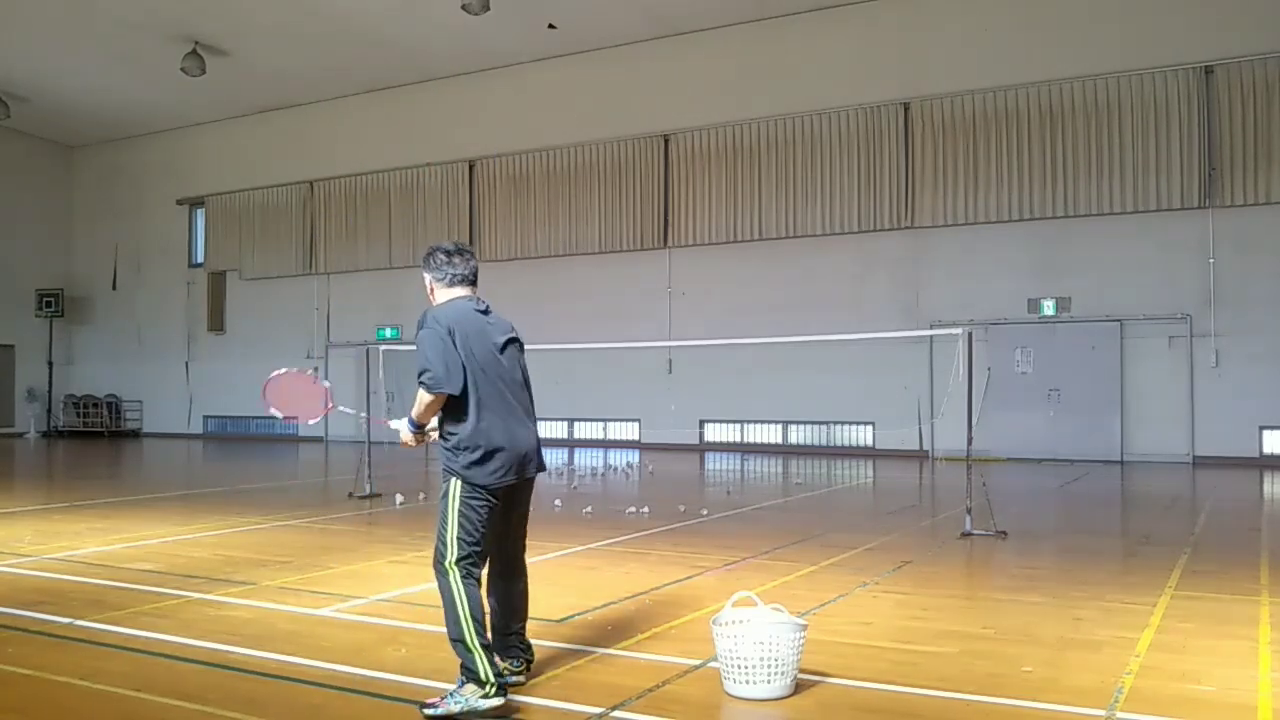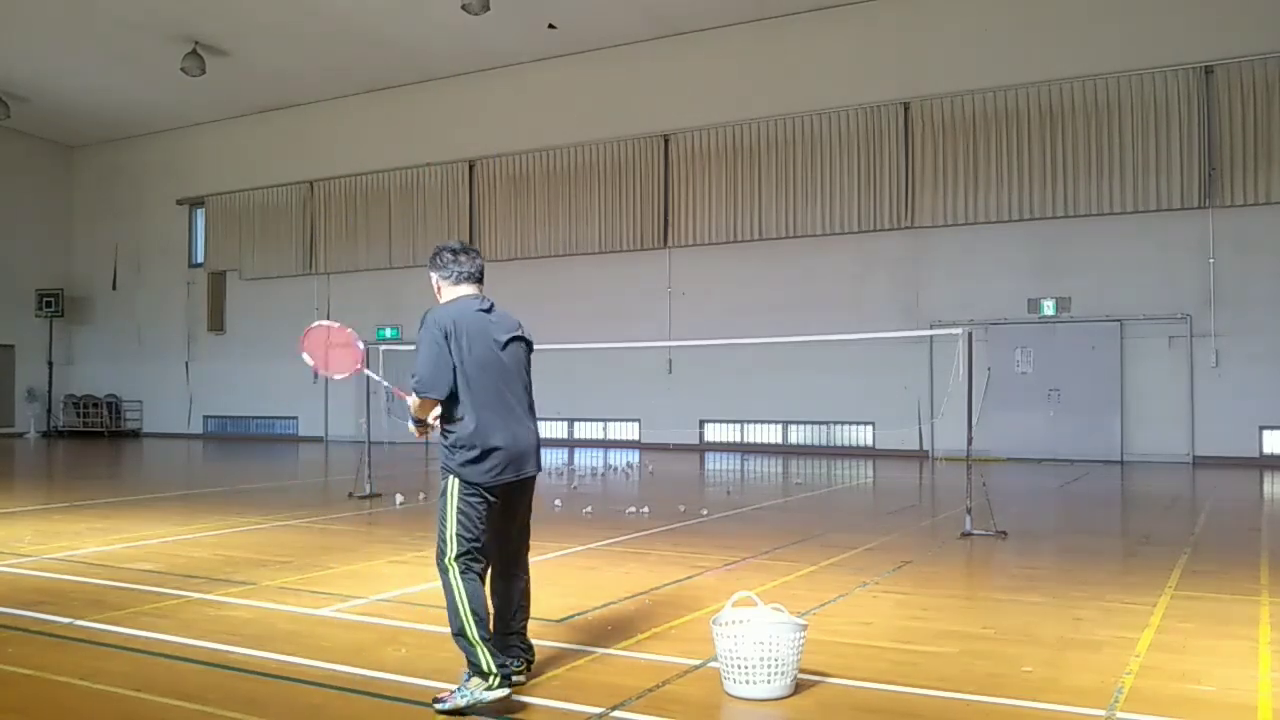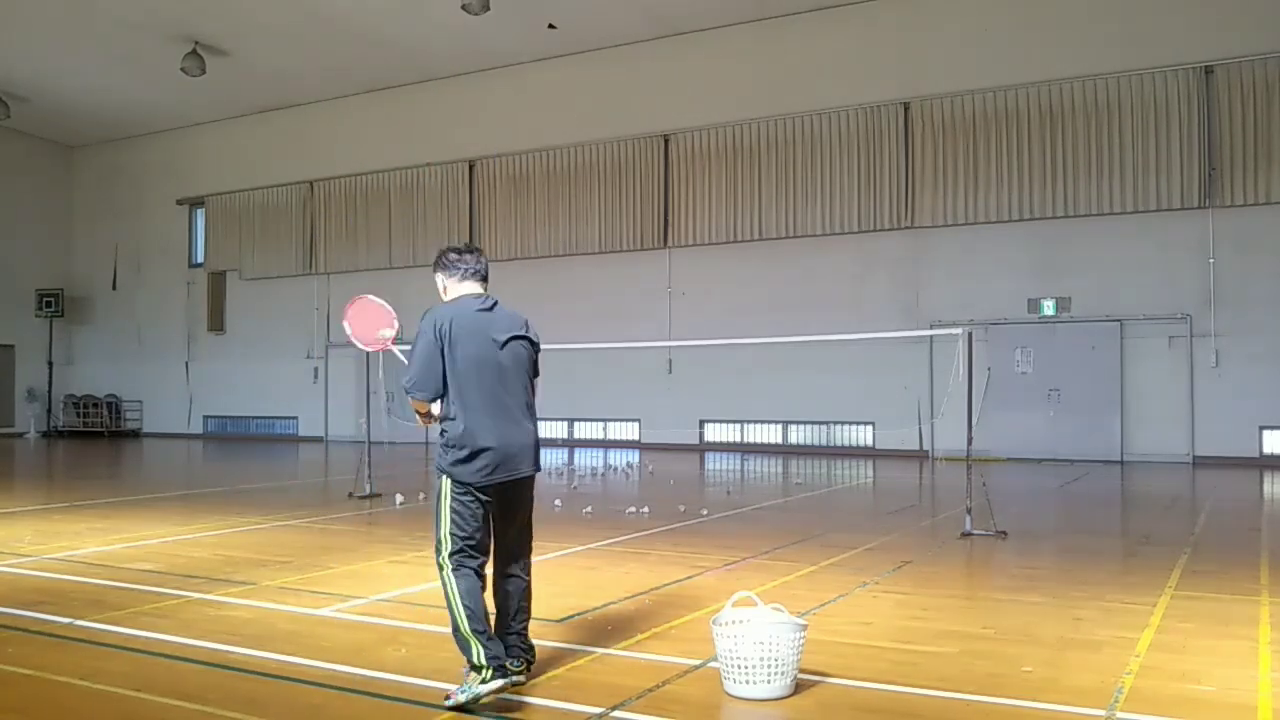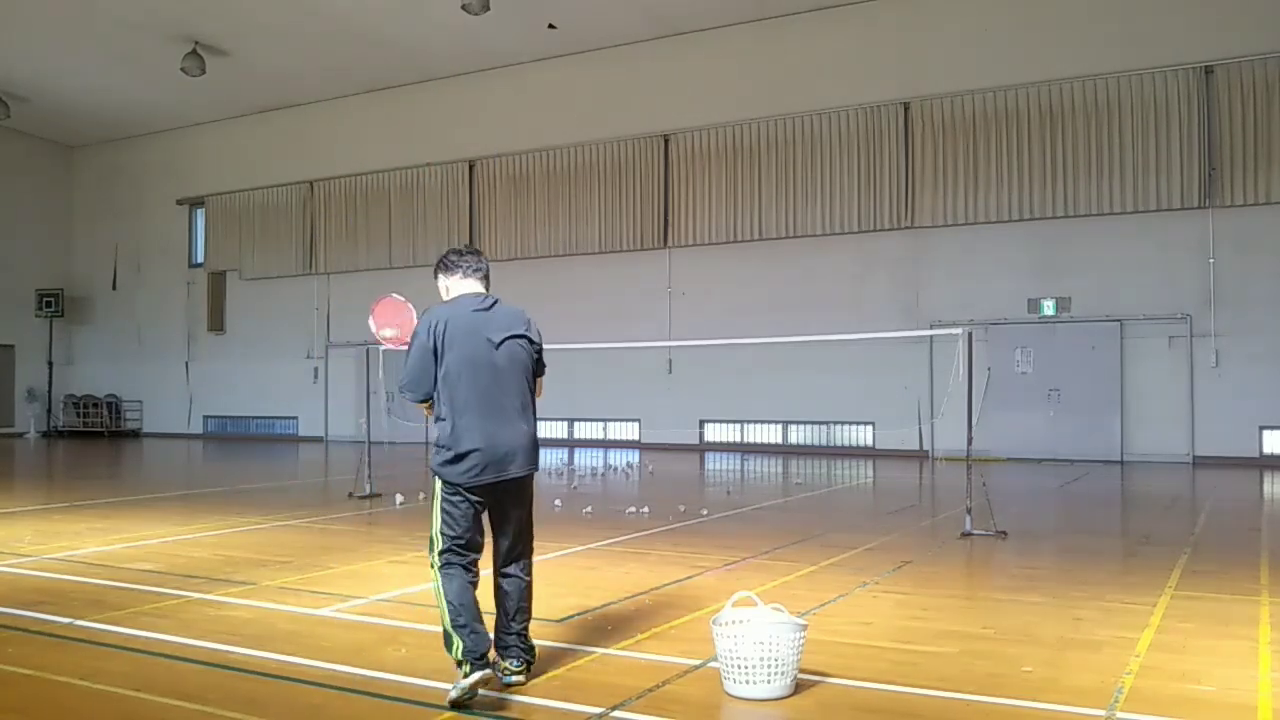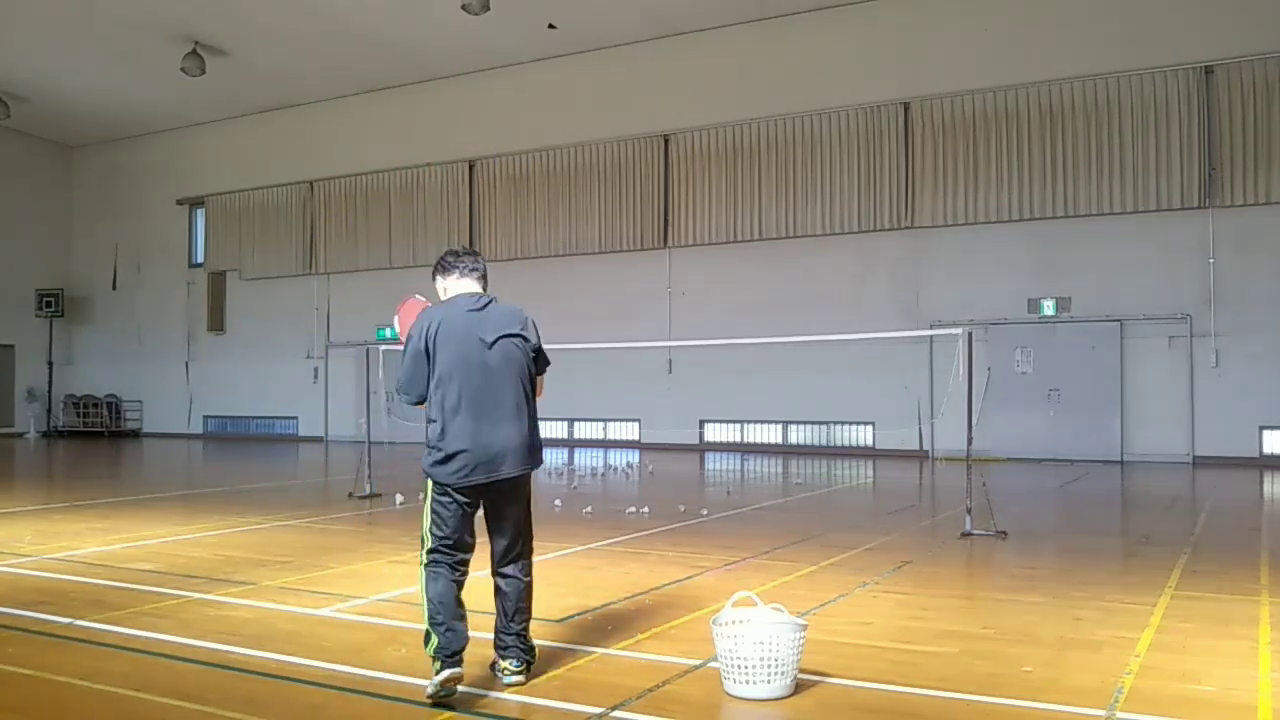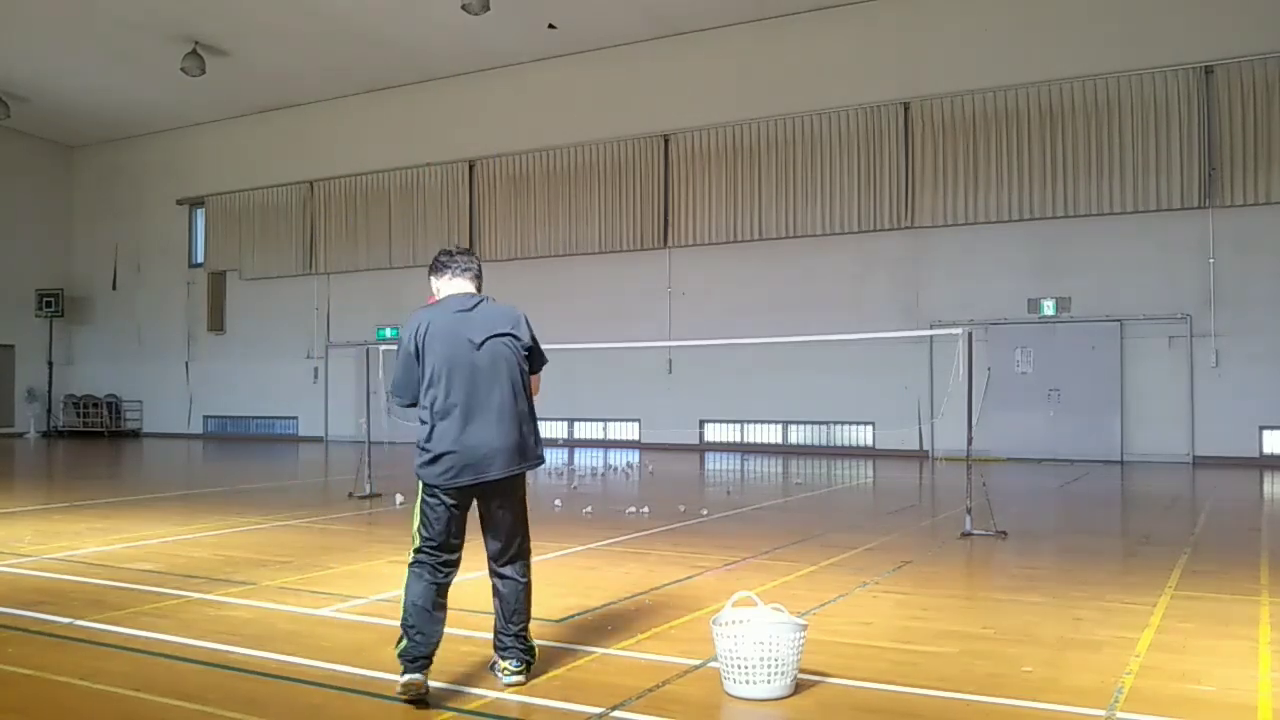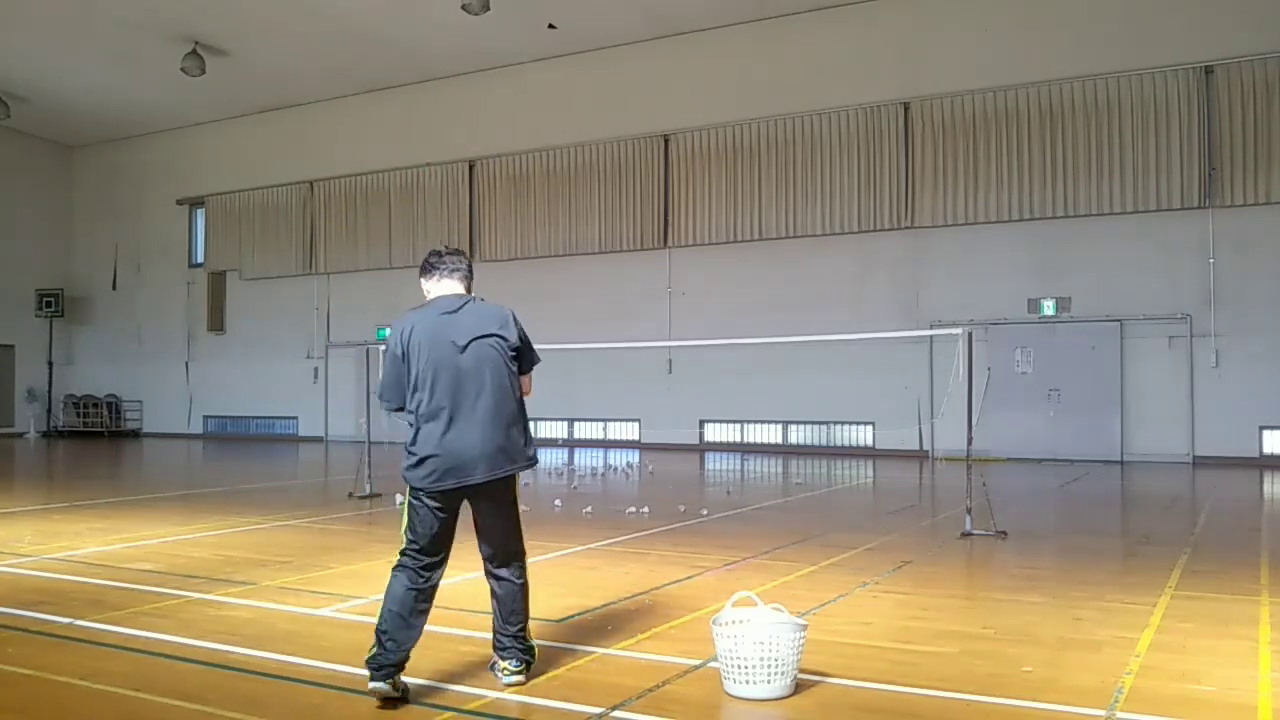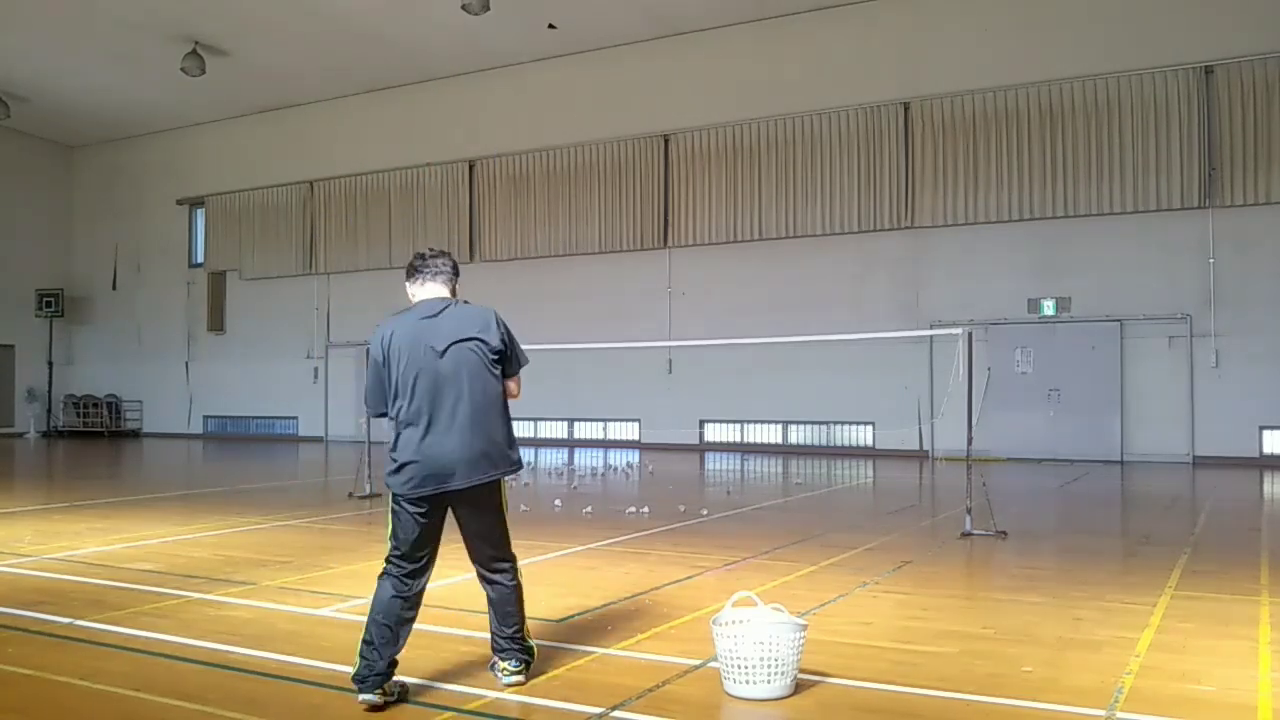
dt=0.1s
person 1, frame 1
left shoulder: (439, 320)
right shoulder: (501, 324)
left elbow: (436, 388)
left wrist: (414, 424)
right wrist: (438, 426)
left hip: (475, 461)
right hip: (521, 456)
left knee: (458, 566)
right knee: (508, 559)
left ankle: (480, 681)
right ankle: (513, 657)
person 1, frame 2
left shoulder: (441, 320)
right shoulder: (512, 324)
left elbow: (426, 397)
left wrist: (420, 420)
left hip: (473, 460)
right hip: (522, 457)
left knee: (462, 564)
right knee: (511, 560)
left ankle: (488, 671)
right ankle: (515, 657)
person 1, frame 3
left shoulder: (439, 319)
right shoulder: (519, 323)
left elbow: (421, 396)
left wrist: (432, 410)
left hip: (468, 460)
right hip: (520, 456)
left knee: (458, 561)
right knee: (514, 560)
left ankle: (484, 665)
right ankle: (514, 656)
person 1, frame 4
left shoulder: (436, 319)
right shoulder: (521, 321)
left elbow: (419, 396)
left hip: (461, 459)
right hip: (517, 457)
left knee: (453, 561)
right knee: (513, 560)
left ankle: (472, 659)
right ankle: (514, 657)
person 1, frame 5
left shoulder: (430, 321)
right shoulder: (519, 320)
left elbow: (416, 395)
right elbow: (536, 388)
left hip: (454, 459)
right hip: (513, 457)
left knee: (443, 560)
right knee: (512, 560)
left ankle: (447, 656)
right ankle: (514, 657)
person 1, frame 6
left shoulder: (421, 323)
right shoulder: (514, 319)
left elbow: (408, 398)
right elbow: (533, 386)
left hip: (444, 460)
right hip: (506, 457)
left knee: (431, 562)
right knee: (510, 561)
left ankle: (414, 661)
right ankle: (514, 657)
person 1, frame 7
left shoulder: (408, 327)
right shoulder: (503, 318)
left elbow: (396, 401)
right elbow: (524, 386)
left hip: (432, 463)
right hip: (495, 459)
left knee: (416, 566)
right knee: (506, 562)
left ankle: (386, 666)
right ankle: (513, 657)
person 1, frame 8
left shoulder: (390, 333)
right shoulder: (486, 321)
left elbow: (380, 406)
right elbow: (512, 389)
left hip: (414, 470)
right hip: (478, 465)
left knee: (401, 572)
right knee: (497, 564)
left ankle: (373, 677)
right ankle: (513, 656)
